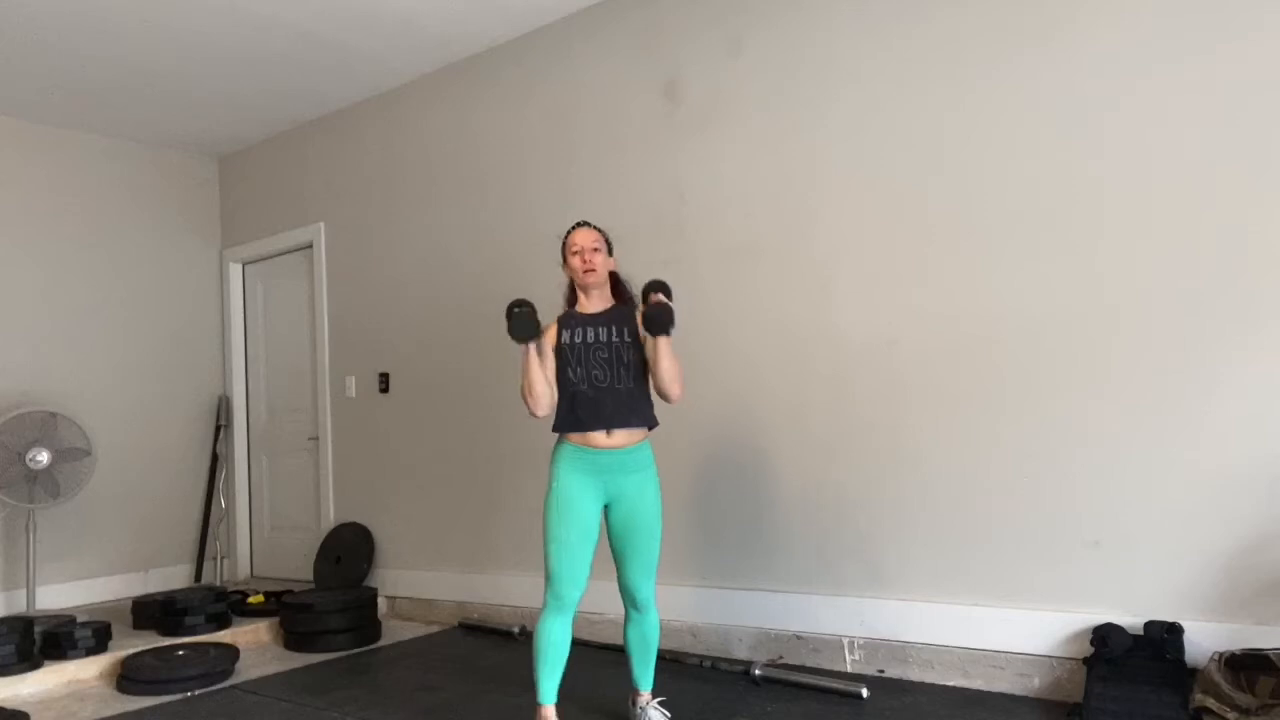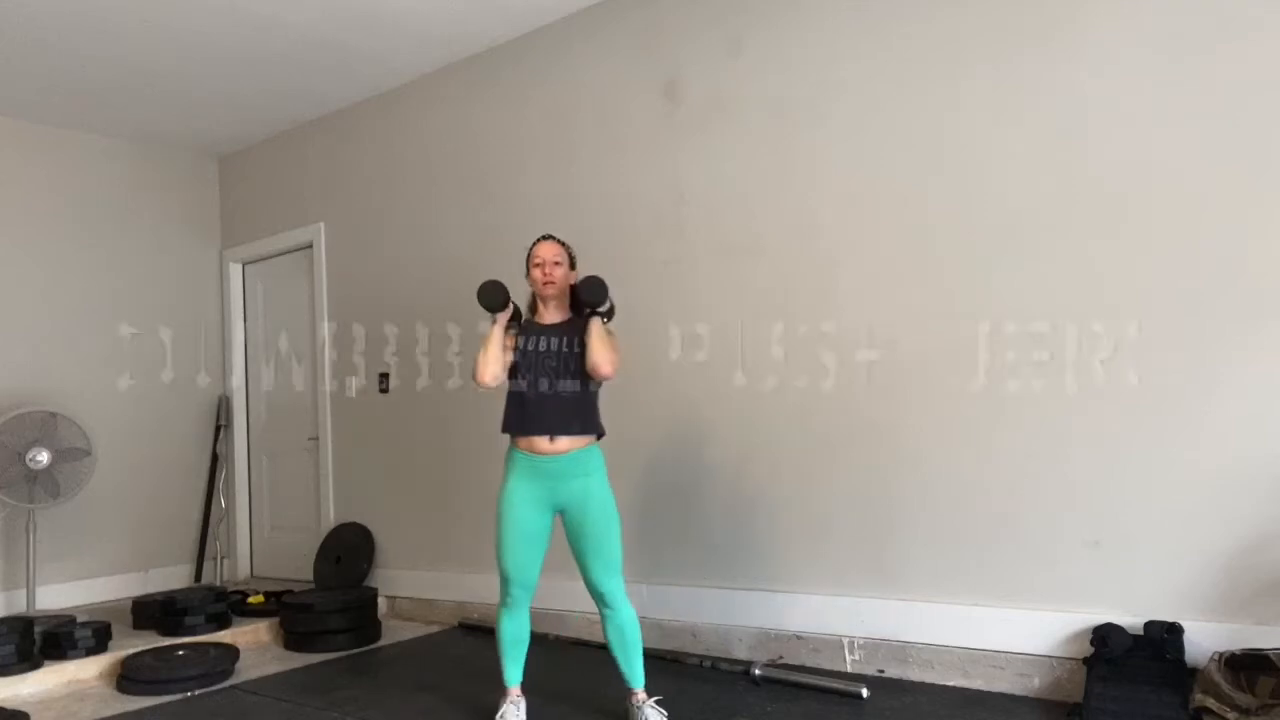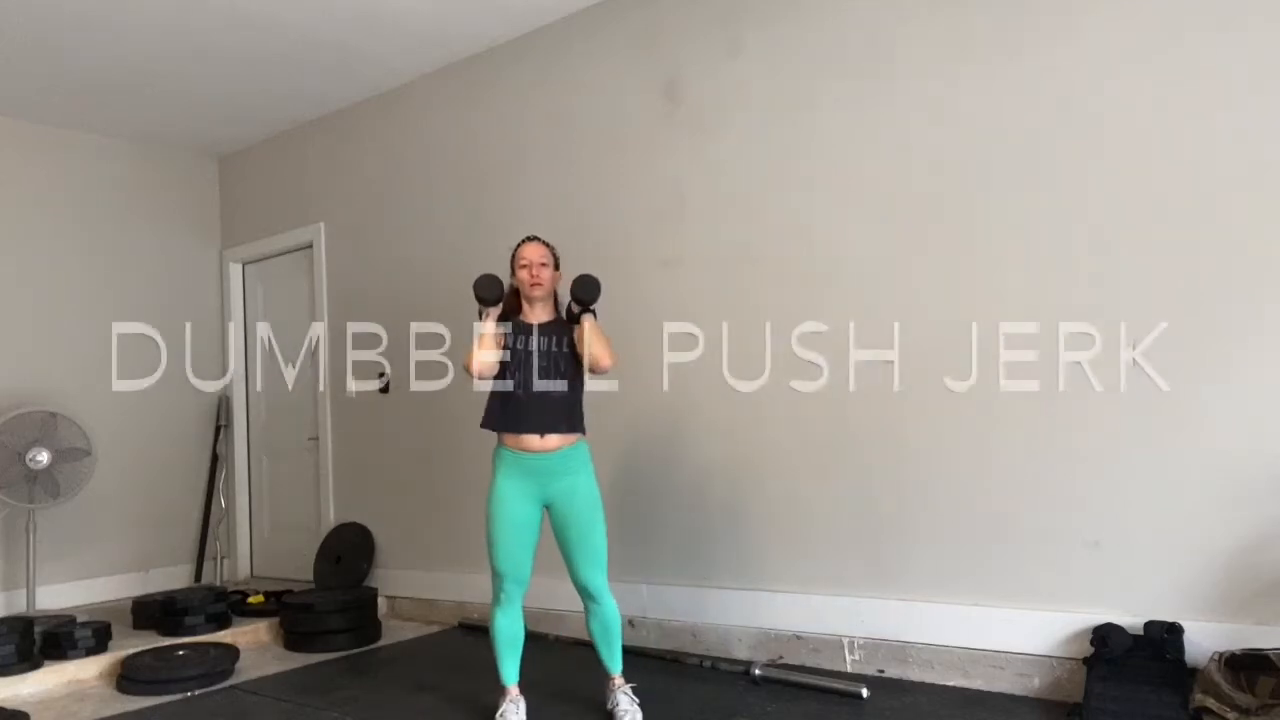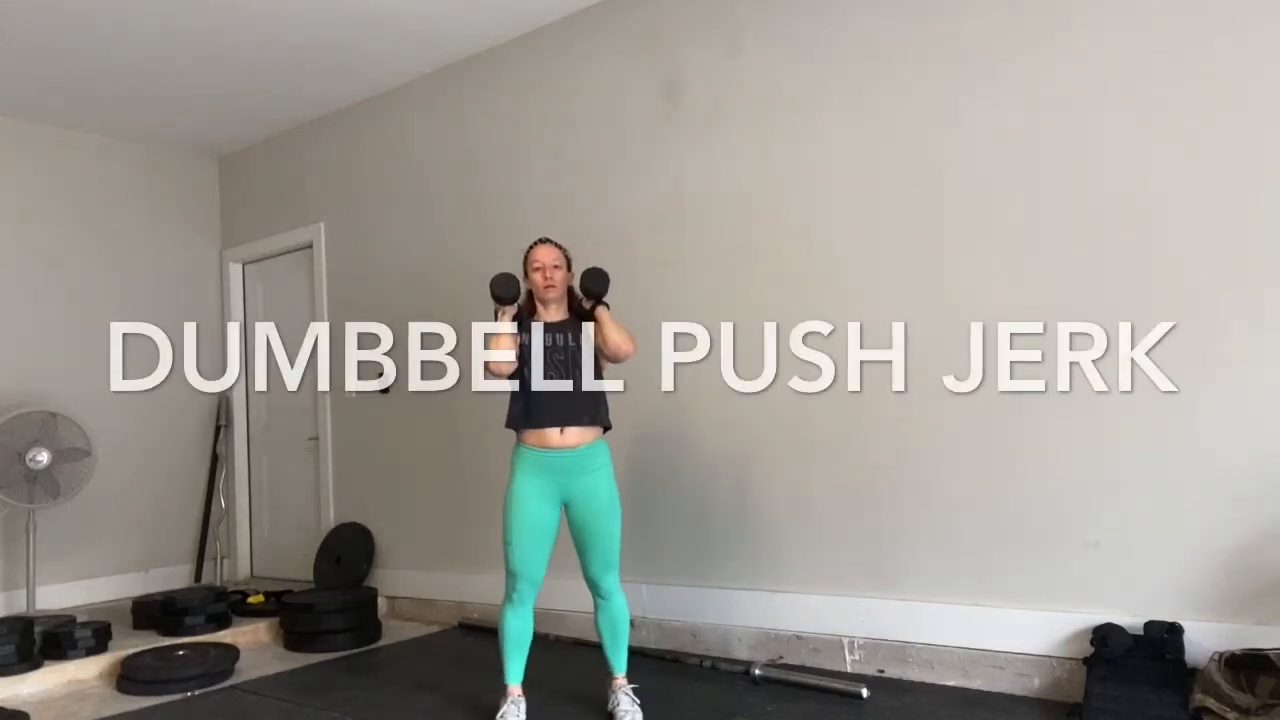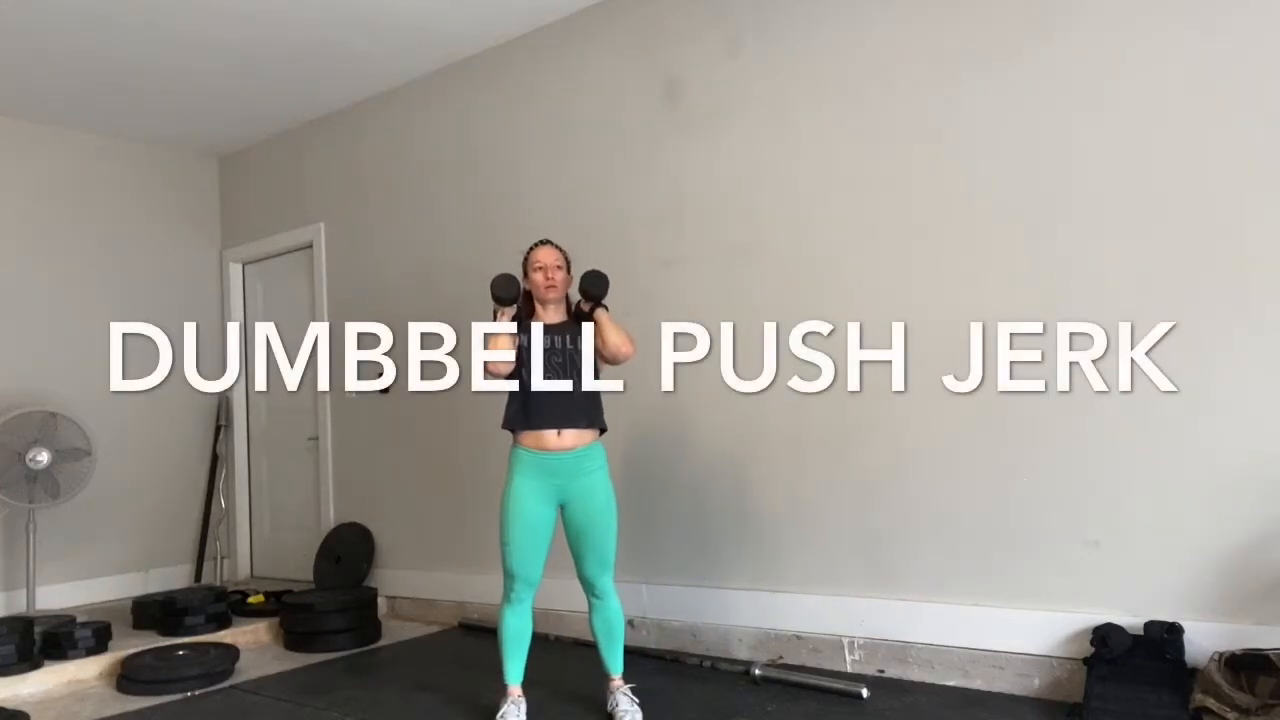
dt=0.4s
person 1, frame 1
left shoulder: (639, 319)
right shoulder: (557, 330)
left elbow: (672, 391)
right elbow: (540, 408)
left wrist: (662, 330)
right wrist: (528, 346)
left hip: (635, 467)
right hip: (576, 467)
left knee: (640, 595)
right knee: (563, 595)
person 1, frame 2
left shoulder: (589, 329)
right shoulder: (517, 336)
left elbow: (604, 369)
right elbow: (486, 377)
left wrist: (593, 316)
right wrist: (499, 324)
left hip: (583, 470)
right hip: (525, 473)
left knee: (609, 590)
right knee: (515, 591)
person 1, frame 3
left shoulder: (574, 329)
right shoulder: (503, 331)
left elbow: (602, 362)
right elbow: (480, 368)
left wrist: (584, 313)
right wrist: (489, 315)
left hip: (570, 467)
right hip: (513, 470)
left knee: (593, 584)
right knee: (508, 589)
person 1, frame 4
left shoulder: (589, 329)
right shoulder: (518, 330)
left elbow: (624, 350)
right elbow: (498, 366)
left wrist: (598, 307)
right wrist: (505, 315)
left hip: (590, 466)
right hip: (533, 469)
left knee: (605, 582)
right knee: (521, 587)
person 1, frame 5
left shoulder: (586, 330)
right shoulder: (515, 330)
left elbow: (622, 351)
right elbow: (497, 367)
left wrist: (596, 309)
right wrist: (505, 315)
left hip: (586, 467)
right hip: (530, 469)
left knee: (599, 583)
right knee: (519, 586)
